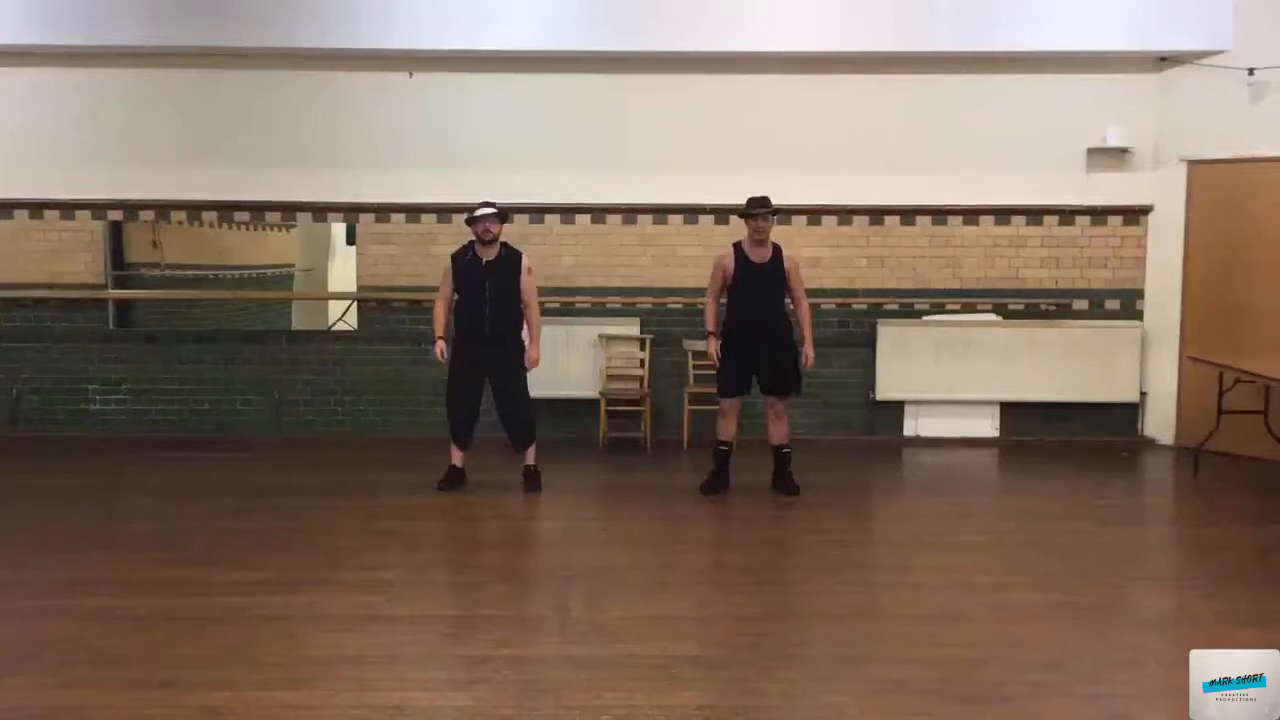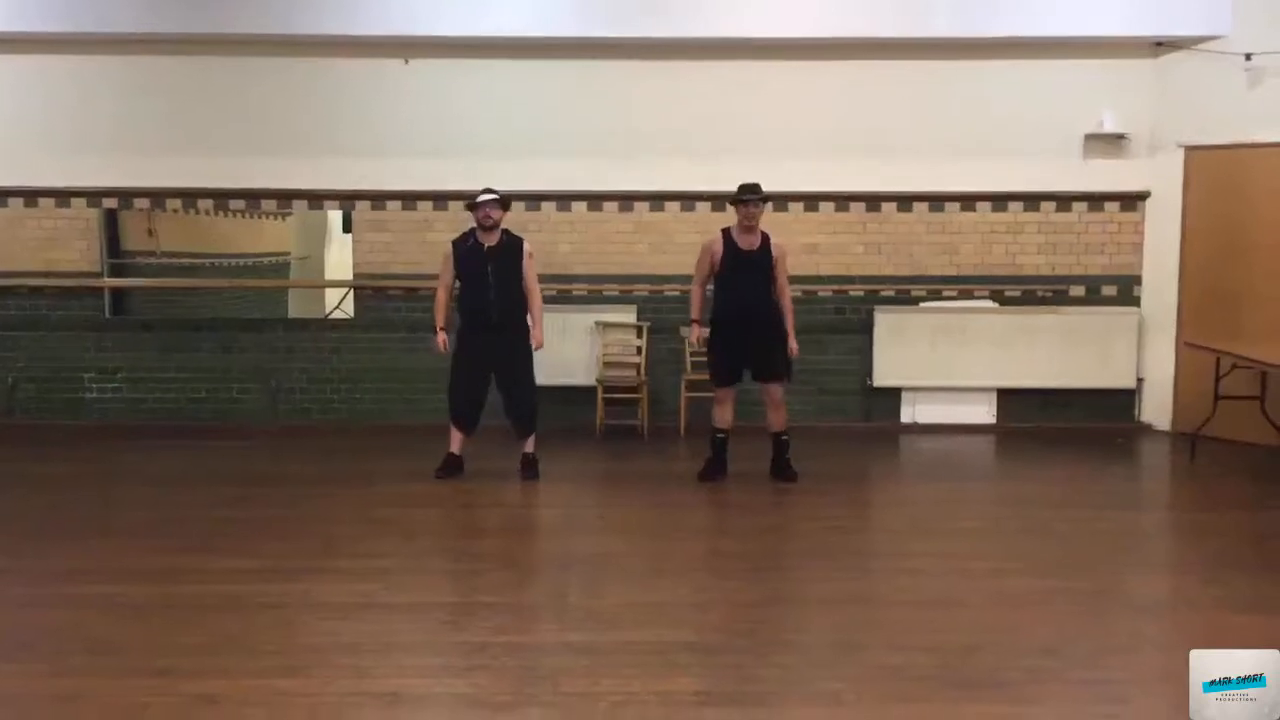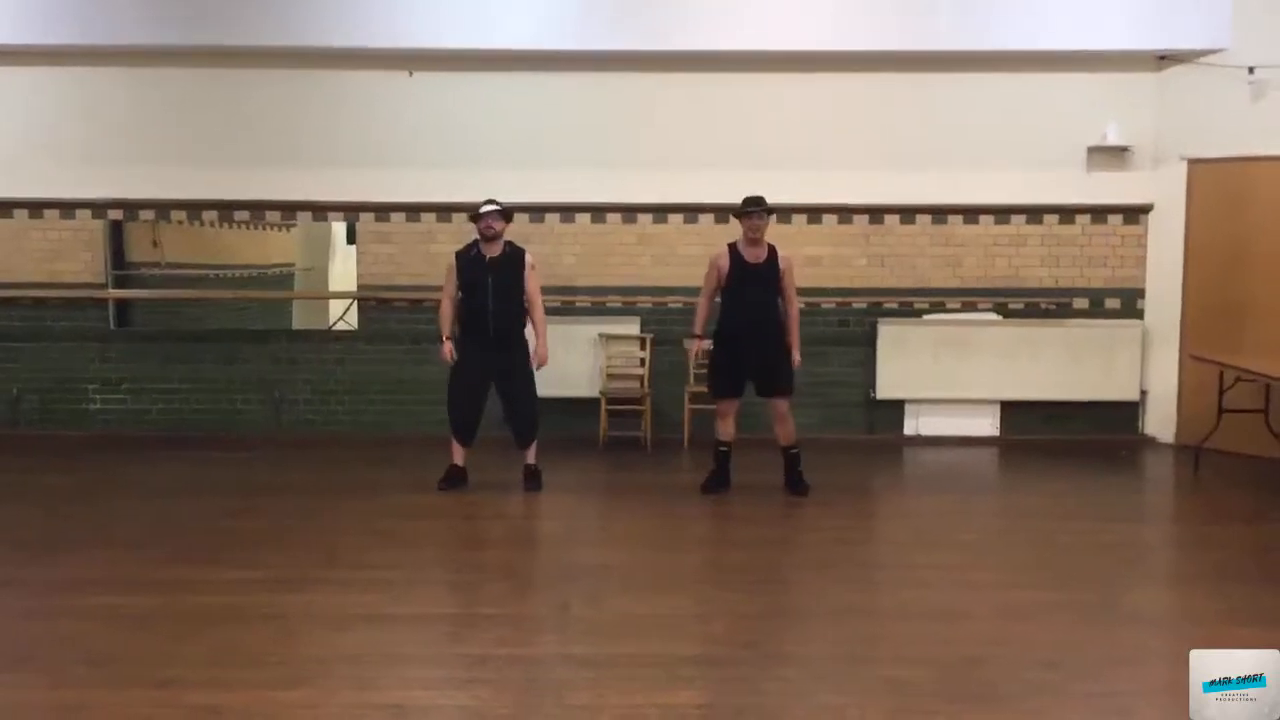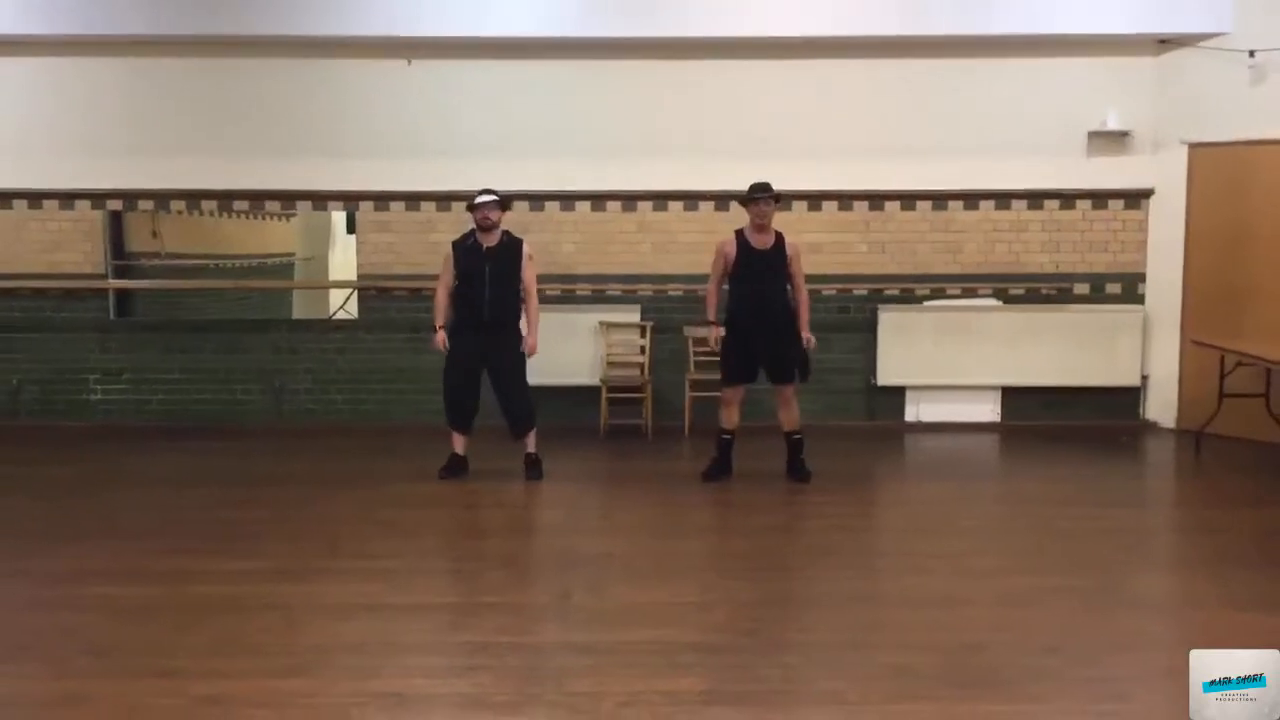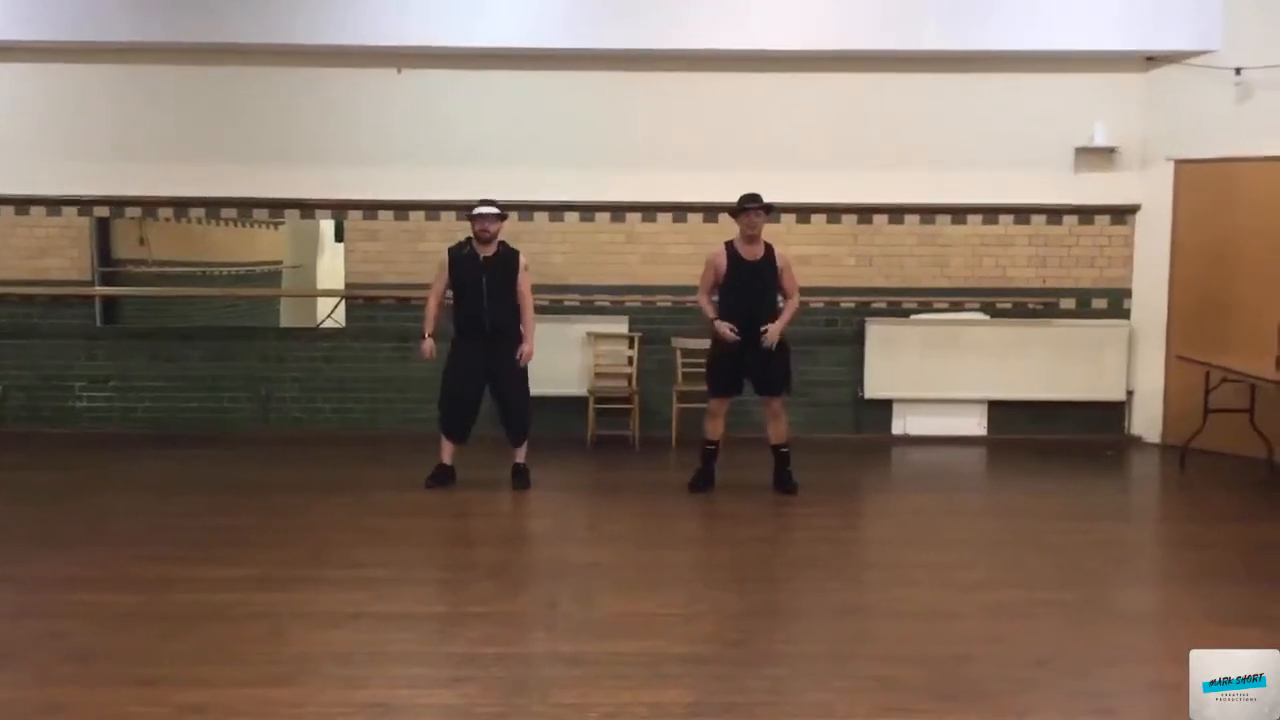
dt=0.3s
person 1, frame 1
left shoulder: (786, 259)
right shoulder: (727, 258)
left elbow: (800, 301)
right elbow: (712, 298)
left wrist: (808, 341)
right wrist: (711, 335)
left hip: (776, 342)
right hip: (736, 342)
left knee: (777, 407)
right knee: (727, 406)
left ankle: (782, 473)
right ankle: (720, 473)
person 1, frame 2
left shoulder: (774, 248)
right shoulder: (716, 245)
left elbow: (783, 291)
right elbow: (699, 284)
left wrist: (790, 333)
right wrist: (695, 322)
left hip: (766, 329)
right hip: (726, 329)
left knee: (775, 393)
right knee: (723, 394)
left ankle: (781, 461)
right ankle: (718, 460)
person 1, frame 3
left shoulder: (781, 260)
right shoulder: (723, 258)
left elbow: (791, 304)
right elbow: (706, 298)
left wrist: (794, 346)
right wrist: (698, 336)
left hip: (771, 343)
right hip: (730, 342)
left knee: (781, 408)
right knee: (725, 407)
left ankle: (793, 473)
right ankle: (721, 472)
person 1, frame 4
left shoulder: (788, 246)
right shoulder: (729, 245)
left elbow: (799, 288)
right elbow: (714, 285)
left wrist: (805, 326)
right wrist: (713, 323)
left hip: (780, 329)
right hip: (739, 330)
left knee: (786, 393)
right knee: (730, 394)
left ankle: (795, 460)
right ankle: (723, 460)
person 1, frame 5
left shoulder: (777, 257)
right shoulder: (719, 256)
left elbow: (793, 297)
right elbow: (704, 294)
left wrist: (779, 325)
right wrist: (715, 321)
left hip: (767, 341)
right hip: (729, 340)
left knee: (775, 405)
right knee: (716, 405)
left ankle: (782, 472)
right ankle: (706, 470)
person 2, frame 1
left shoulder: (519, 261)
right shoulder: (456, 261)
left elbow: (530, 305)
right elbow: (443, 301)
left wrist: (534, 344)
right wrist: (439, 337)
left hip: (507, 348)
right hip: (467, 348)
left knee: (517, 408)
right knee: (460, 408)
left ankle: (530, 468)
right ankle: (456, 469)
person 2, frame 2
left shoulder: (520, 248)
right shoulder: (457, 249)
left elbow: (532, 290)
right elbow: (444, 290)
left wrist: (537, 326)
right wrist: (440, 328)
left hip: (513, 335)
right hip: (472, 336)
left knee: (522, 396)
right knee: (463, 395)
left ankle: (529, 457)
right ankle: (454, 457)
person 2, frame 3
left shoulder: (522, 259)
right shoulder: (460, 259)
left elbow: (535, 302)
right elbow: (448, 301)
left wrist: (541, 342)
right wrist: (447, 338)
left hip: (511, 347)
right hip: (471, 346)
left knee: (523, 407)
right knee: (462, 406)
left ankle: (531, 468)
right ankle: (457, 468)
person 2, frame 4
left shoulder: (519, 249)
right shoulder: (457, 249)
left elbow: (530, 293)
right elbow: (444, 290)
left wrist: (532, 333)
right wrist: (440, 327)
left hip: (505, 335)
right hip: (465, 335)
left knee: (516, 396)
right knee: (458, 395)
left ankle: (532, 456)
right ankle: (458, 457)
person 2, frame 5
left shoulder: (515, 259)
right shoulder: (453, 257)
left elbow: (525, 302)
right elbow: (435, 297)
left wrist: (528, 340)
right wrist: (428, 334)
left hip: (507, 344)
right hip: (467, 344)
left knee: (515, 405)
right knee: (454, 403)
left ankle: (520, 466)
right ankle: (445, 466)
